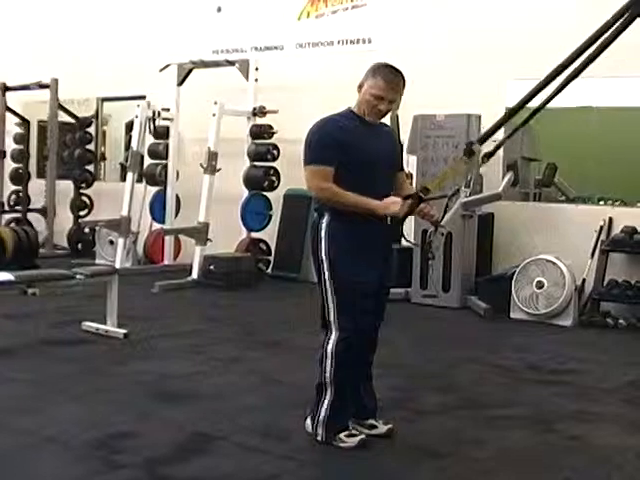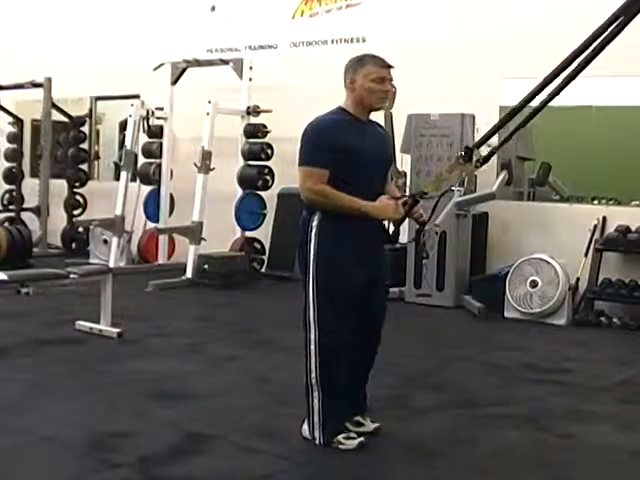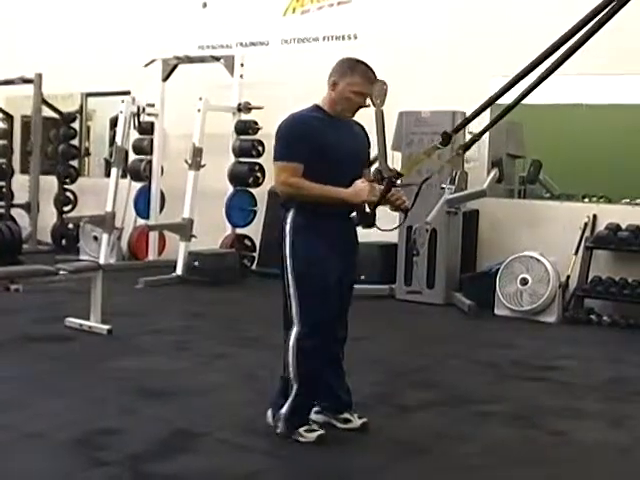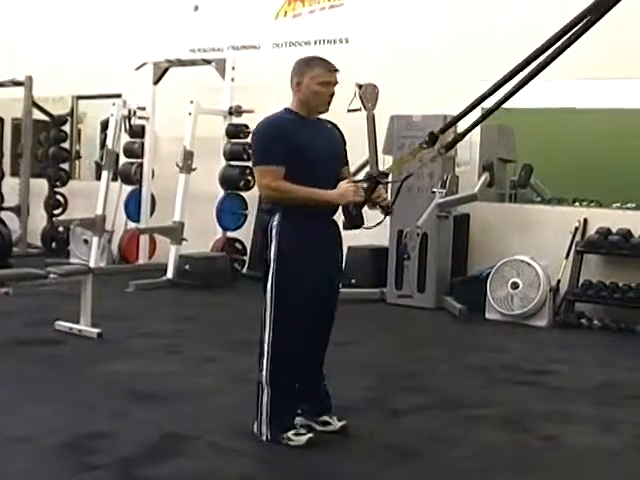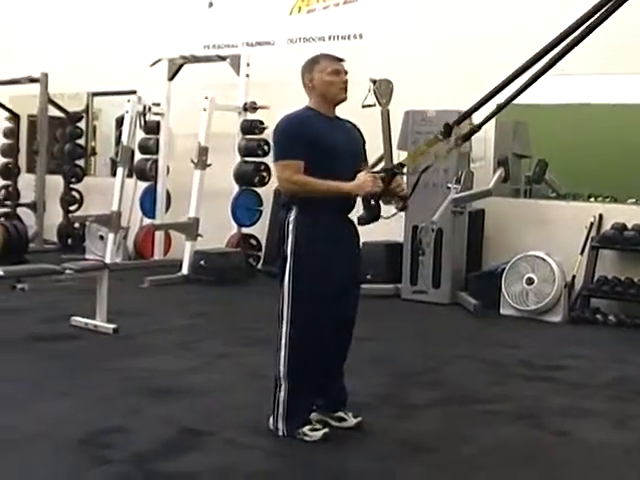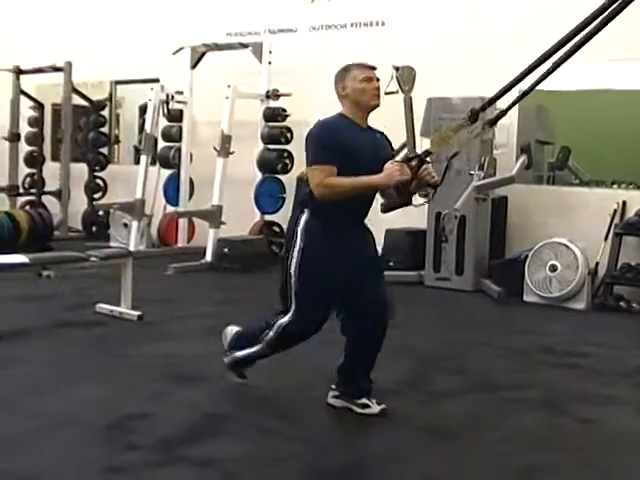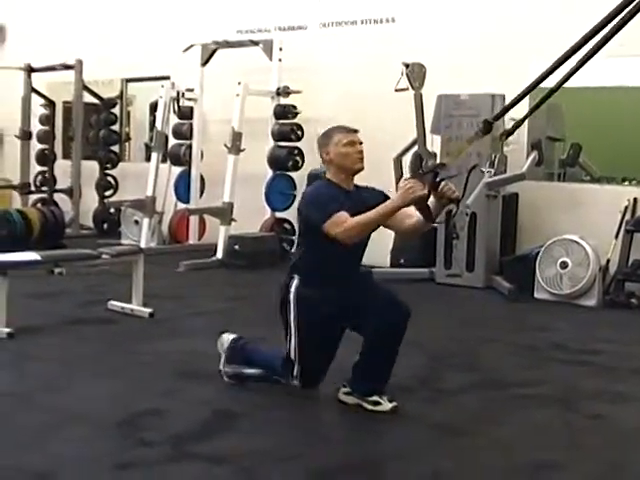
dt=0.5s
person 1, frame 1
left shoulder: (389, 137)
right shoulder: (329, 131)
left elbow: (398, 182)
right elbow: (319, 187)
left wrist: (417, 204)
right wrist: (378, 206)
left hip: (376, 239)
right hip: (339, 237)
left knee: (367, 330)
right knee: (344, 329)
left ankle: (360, 411)
right ankle: (326, 419)
person 1, frame 2
left shoulder: (380, 135)
right shoulder: (324, 129)
right elbow: (311, 189)
left wrist: (401, 204)
right wrist: (371, 208)
left hip: (369, 241)
right hip: (330, 241)
left knee: (368, 329)
right knee: (328, 334)
left ankle: (352, 409)
right ankle: (323, 423)
person 1, frame 3
left shoulder: (357, 133)
right shoulder: (299, 126)
left elbow: (362, 181)
right elbow: (285, 183)
left wrist: (386, 195)
right wrist: (346, 193)
left hip: (343, 233)
right hip: (306, 233)
left knee: (334, 325)
right knee: (309, 323)
left ankle: (333, 403)
right ankle: (289, 412)
person 1, frame 4
left shoulder: (332, 132)
right shoulder: (274, 129)
left elbow: (342, 180)
right elbow: (269, 187)
left wrist: (366, 193)
right wrist: (331, 195)
left hip: (326, 234)
right hip: (291, 235)
left knee: (317, 327)
right knee: (283, 329)
left ankle: (314, 407)
right ankle: (274, 420)
person 1, frame 5
left shoulder: (351, 131)
right shoulder: (295, 125)
left elbow: (362, 179)
right elbow: (289, 181)
left wrist: (385, 186)
right wrist: (350, 187)
left hip: (343, 231)
right hip: (308, 231)
left knee: (339, 323)
right knee: (302, 326)
left ankle: (329, 403)
right ankle: (289, 415)
person 1, frame 6
left shoulder: (380, 141)
right shoulder: (327, 132)
left elbow: (392, 193)
right elbow: (322, 187)
left wrist: (417, 181)
right wrist: (380, 179)
left hip: (355, 235)
right hip: (316, 234)
left knee: (374, 313)
right knee: (302, 318)
left ankle: (350, 390)
right ankle: (238, 345)
person 1, frame 7
left shoulder: (369, 197)
right shoulder: (318, 196)
left elbow: (409, 224)
right elbow: (347, 232)
left wrist: (437, 204)
right wrist: (398, 201)
left hip: (349, 284)
right hip: (310, 292)
left knee: (393, 315)
right knee: (303, 374)
left ankle: (362, 388)
right ankle: (235, 350)
